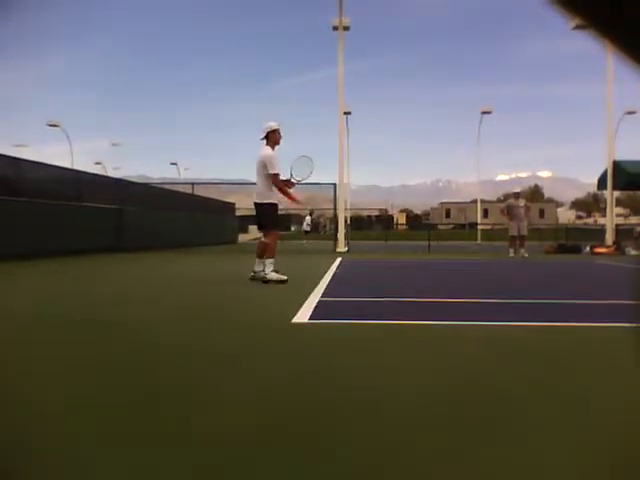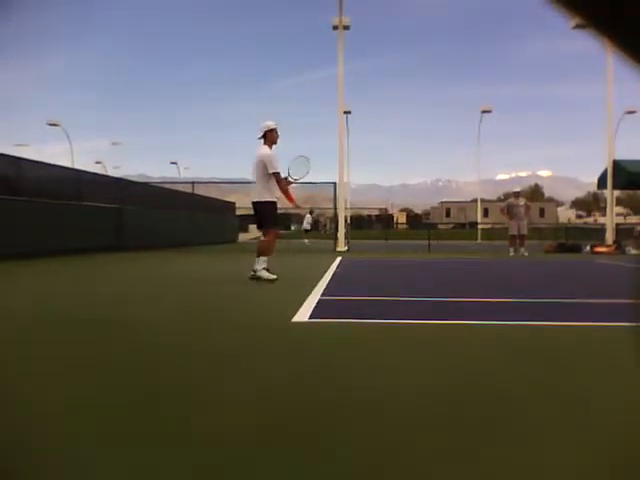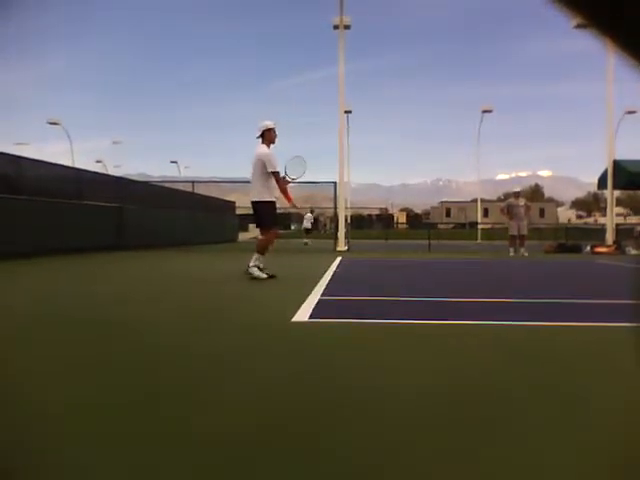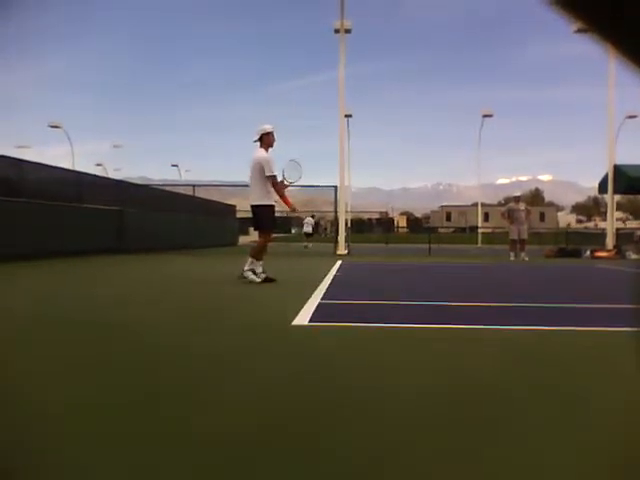
dt=0.1s
person 1, frame 1
left shoulder: (265, 153)
right shoulder: (270, 154)
right elbow: (276, 181)
left wrist: (285, 183)
right wrist: (292, 197)
left hip: (262, 200)
right hip: (267, 201)
left knee: (266, 235)
right knee: (272, 235)
left ankle: (258, 271)
right ankle: (269, 270)
person 1, frame 2
left shoulder: (262, 152)
right shoulder: (268, 153)
right elbow: (278, 180)
left wrist: (283, 181)
right wrist: (291, 199)
left hip: (260, 199)
right hip: (265, 199)
left knee: (266, 234)
right knee: (272, 233)
left ankle: (258, 269)
right ankle: (261, 268)
person 1, frame 3
left shoulder: (260, 152)
right shoulder: (267, 153)
right elbow: (277, 180)
left wrist: (281, 181)
right wrist: (289, 199)
left hip: (259, 198)
right hip: (265, 199)
left knee: (265, 233)
right knee: (272, 233)
left ankle: (258, 267)
right ankle: (253, 263)
person 1, frame 4
left shoulder: (258, 155)
right shoulder: (265, 157)
right elbow: (274, 184)
left wrist: (279, 184)
right wrist: (288, 203)
left hip: (258, 202)
right hip: (264, 203)
left knee: (263, 237)
right knee: (266, 237)
left ankle: (257, 271)
right ankle: (248, 268)
